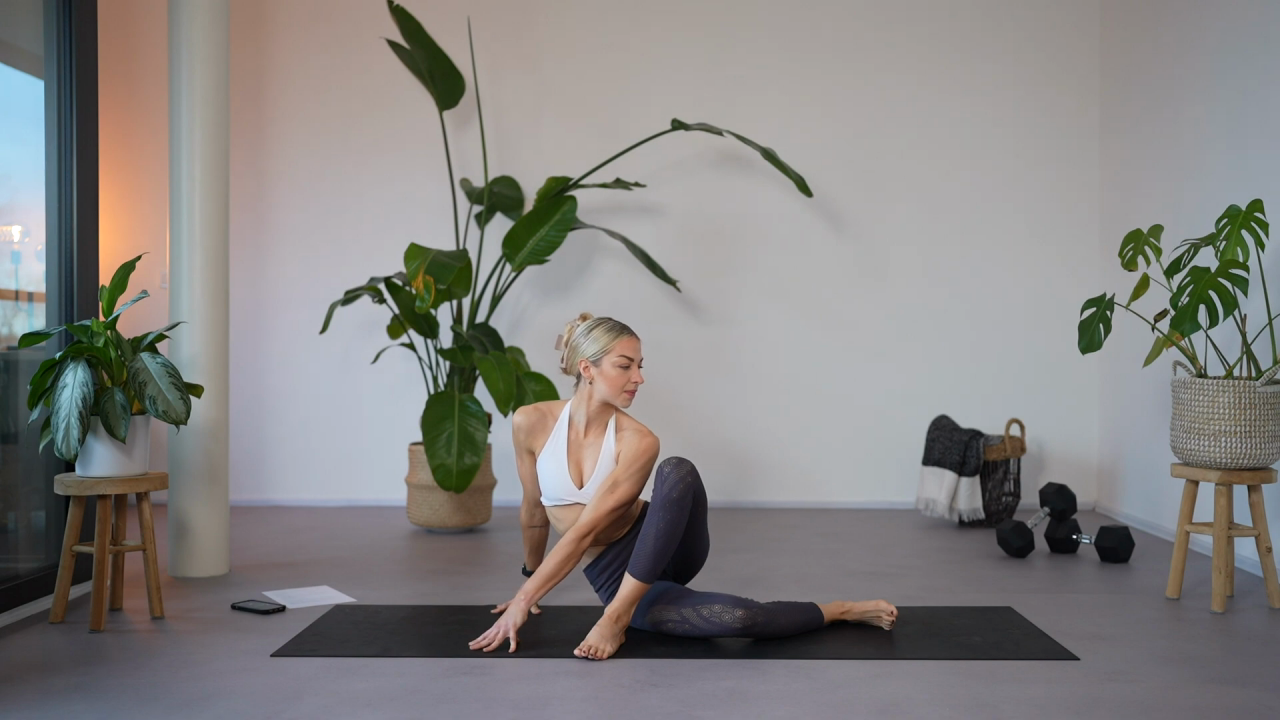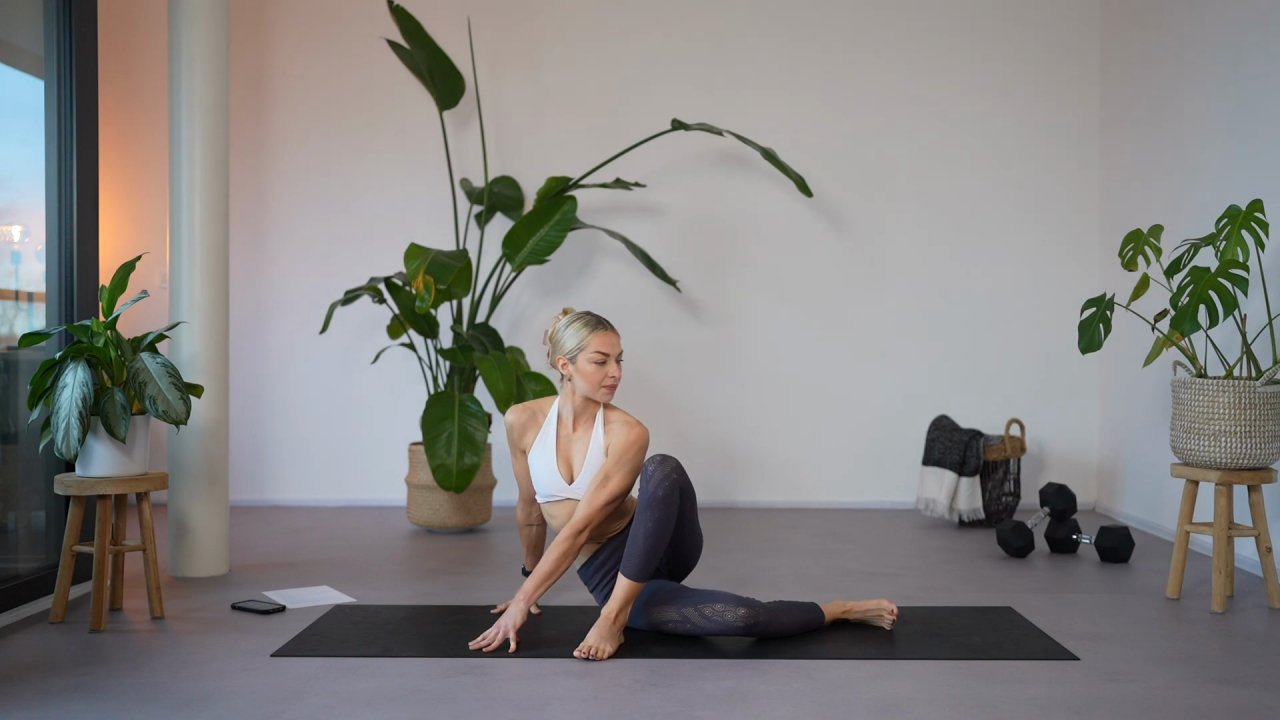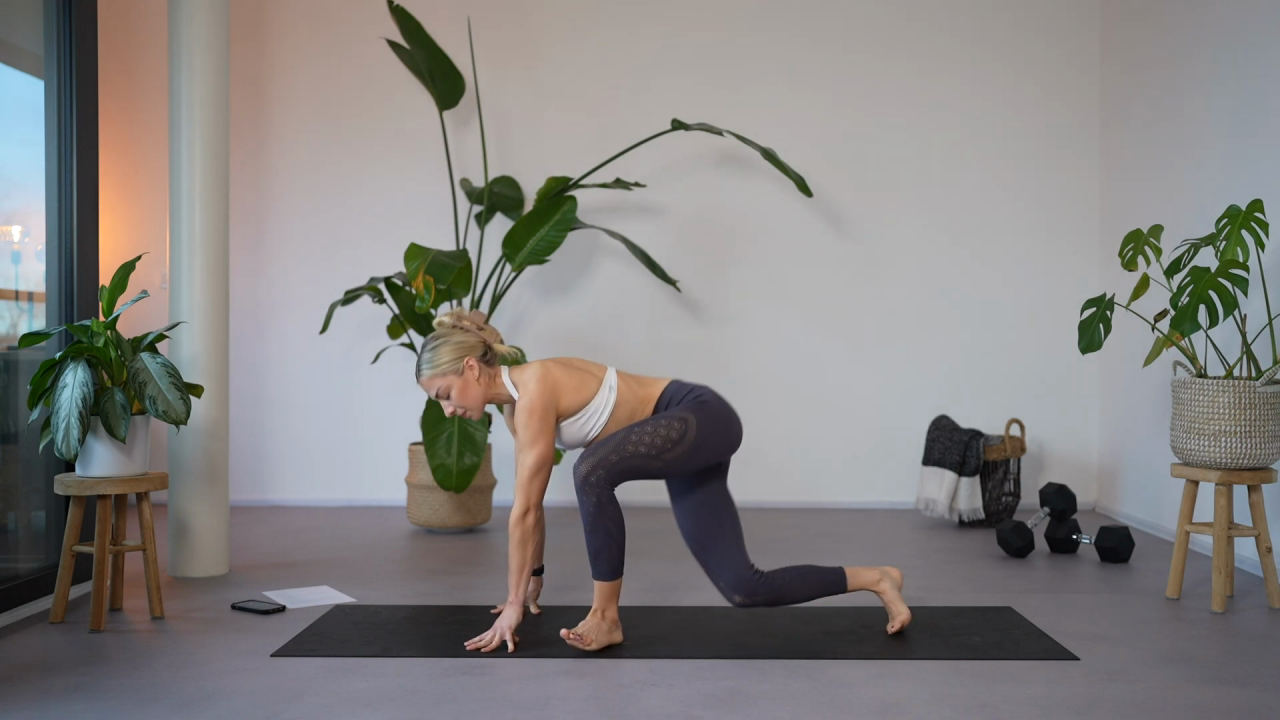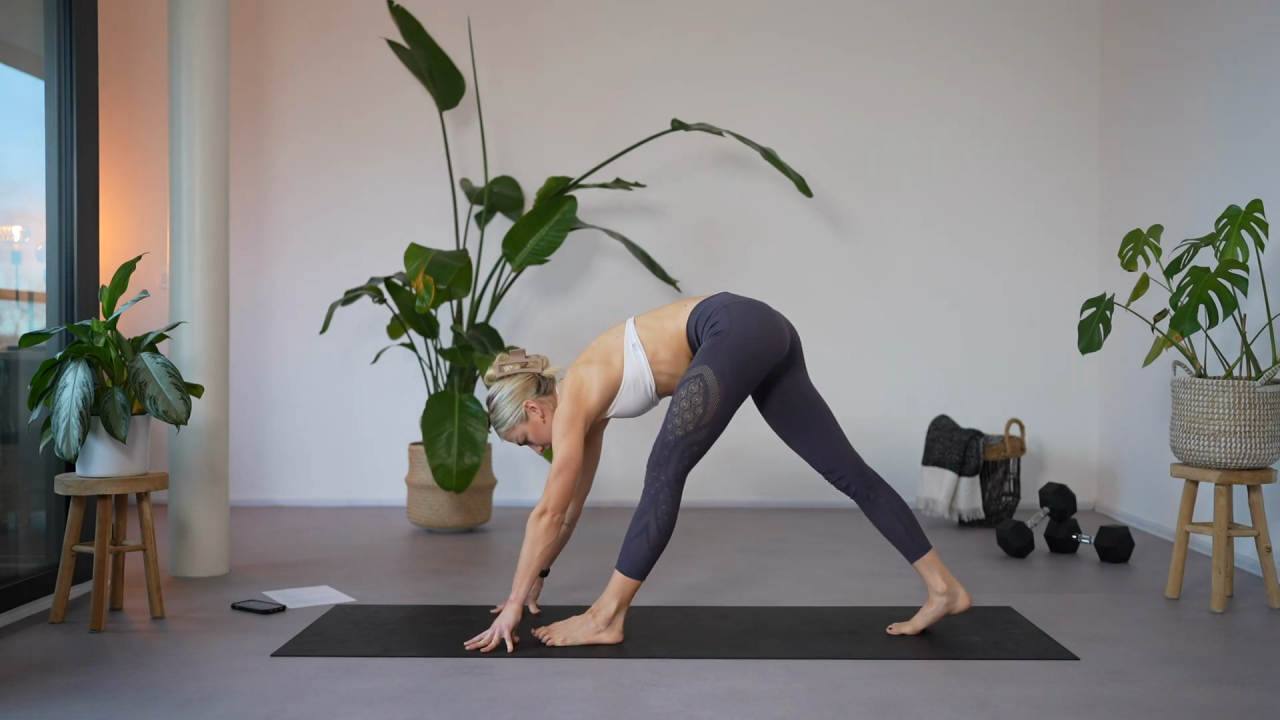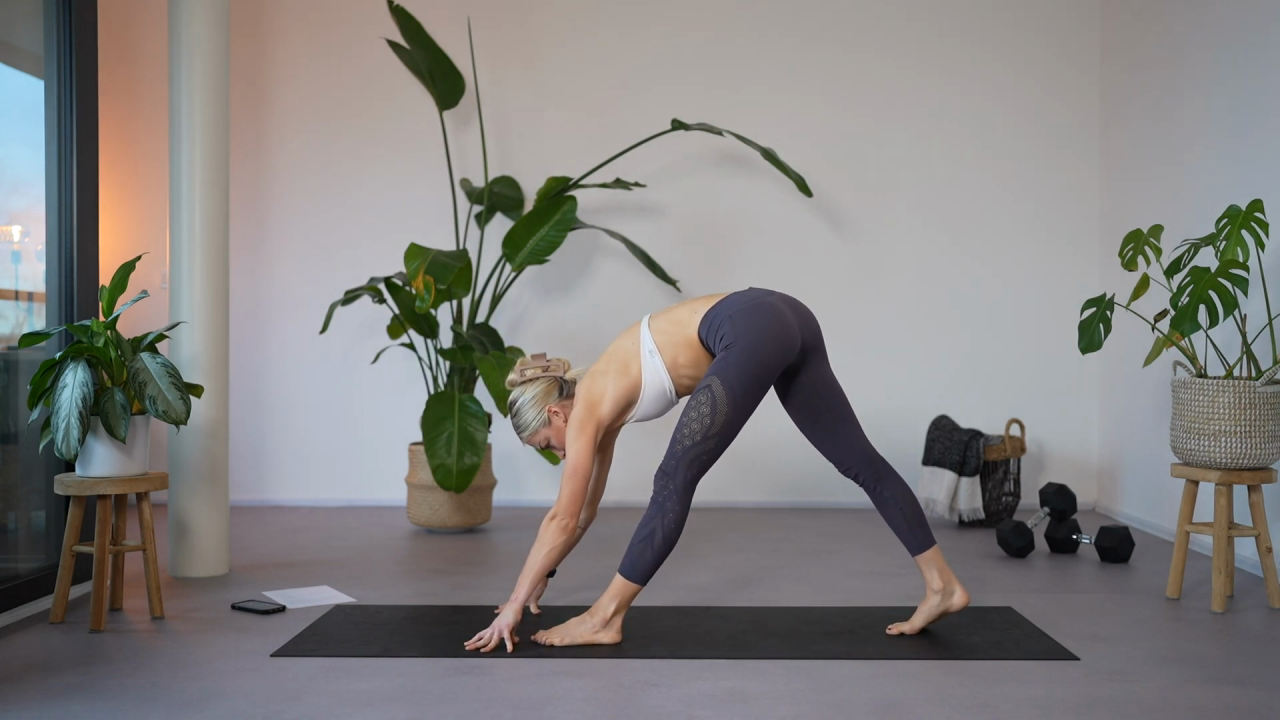
dt=1s
person 1, frame 1
left shoulder: (638, 441)
right shoulder: (531, 423)
left elbow: (585, 531)
right elbow: (534, 509)
left wrist: (523, 602)
right wrist: (529, 580)
left hip: (666, 551)
right hip: (616, 575)
left knee: (678, 471)
right knee: (739, 619)
left ankle: (618, 616)
right ankle: (841, 611)
person 1, frame 2
left shoulder: (627, 433)
right shoulder: (521, 421)
left elbow: (579, 528)
right elbow: (529, 508)
left wrist: (521, 603)
right wrist: (530, 578)
left hip: (661, 549)
right hip: (609, 577)
left knee: (662, 468)
left ankle: (614, 618)
right ankle: (846, 609)
person 1, frame 3
left shoulder: (532, 391)
right shoulder: (516, 405)
left elbow: (523, 511)
right elbow: (532, 504)
left wrist: (514, 605)
right wrist: (531, 576)
left hip: (700, 417)
right hip: (689, 434)
left knee: (593, 472)
right knee: (743, 589)
left ankle: (606, 617)
right ankle: (876, 579)
person 1, frame 4
left shoulder: (570, 401)
right shoulder: (587, 399)
left elbow: (548, 513)
right elbow: (572, 505)
left wrist: (515, 602)
right wrist: (535, 577)
left hip: (738, 329)
right hip: (762, 331)
left knee: (665, 471)
right knee: (845, 470)
left ankle: (606, 618)
right ankle: (944, 588)
person 1, frame 5
left shoulder: (586, 407)
right shoulder: (602, 400)
left elbow: (562, 518)
right elbow: (585, 510)
left wrist: (516, 602)
right wrist: (540, 577)
left hip: (753, 329)
right hip: (782, 319)
left knee: (675, 479)
right knee: (859, 462)
left ankle: (605, 618)
right ankle: (942, 586)
